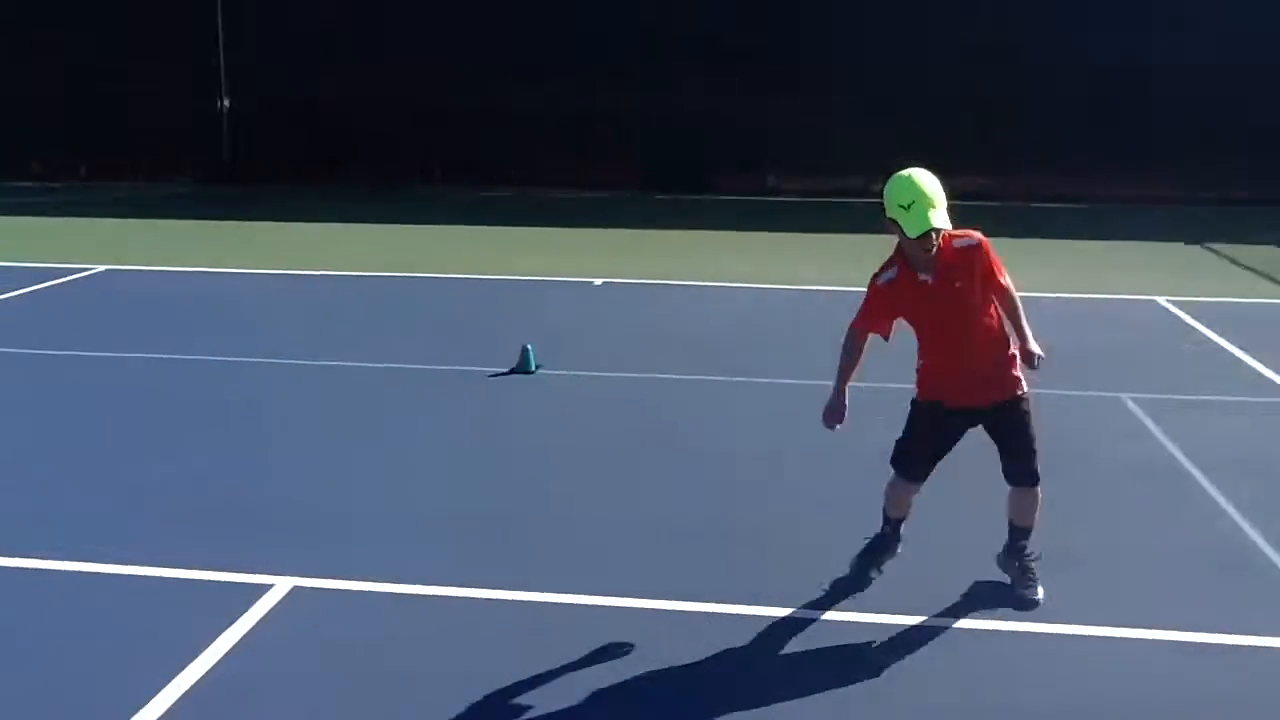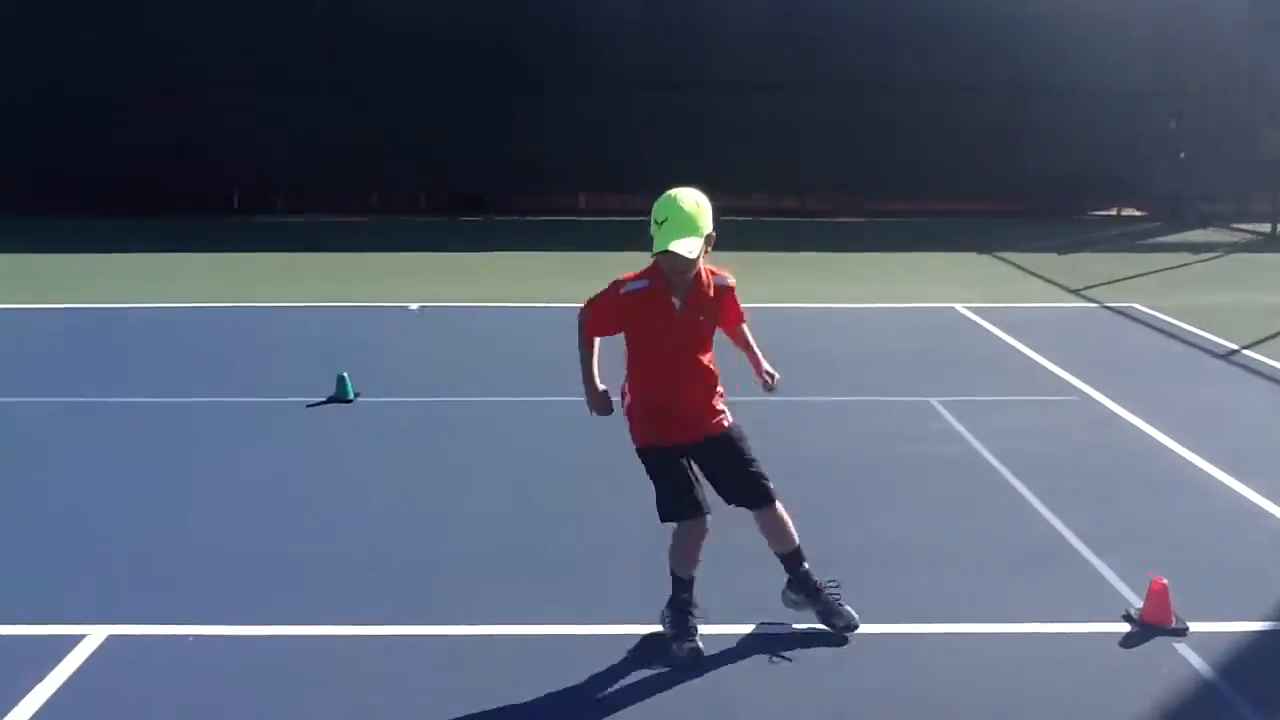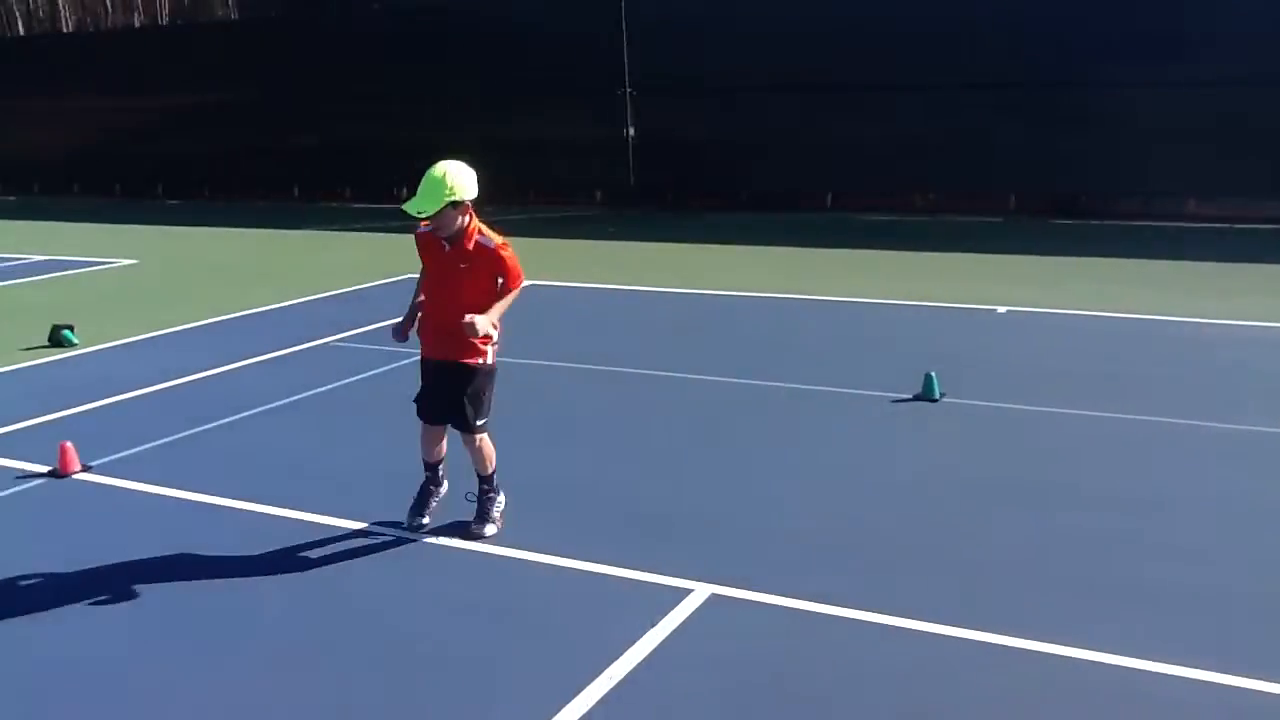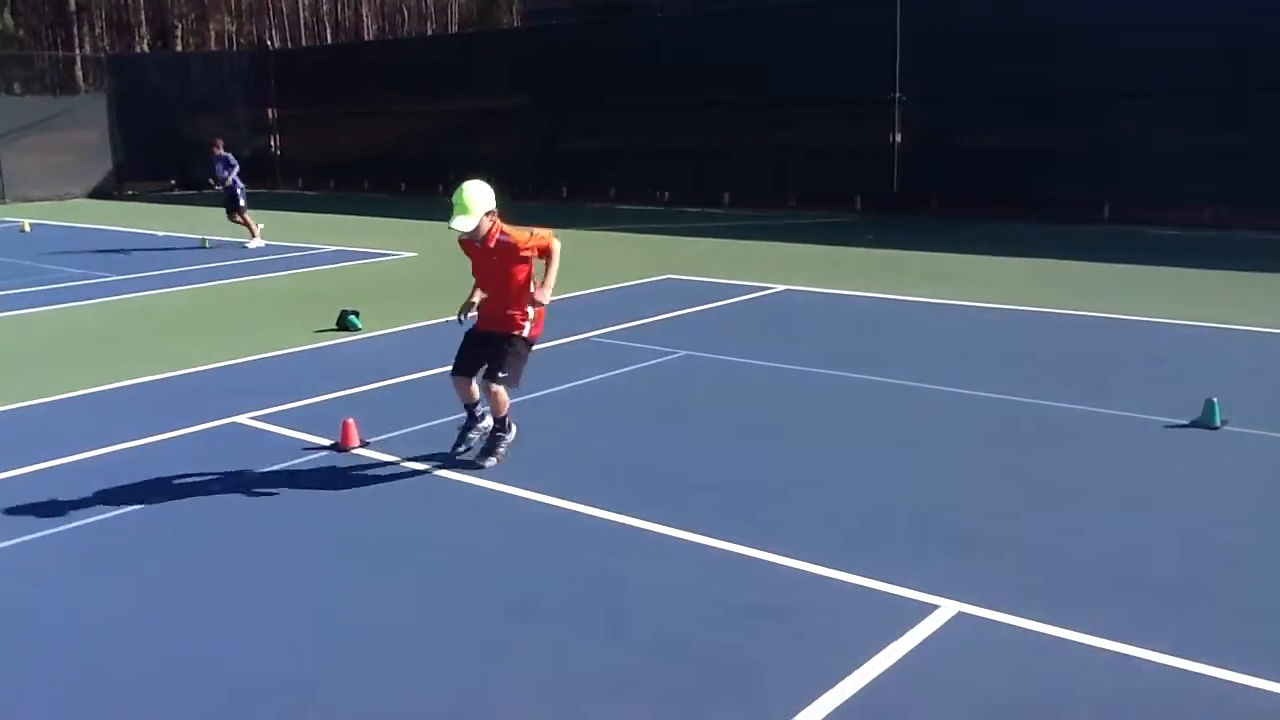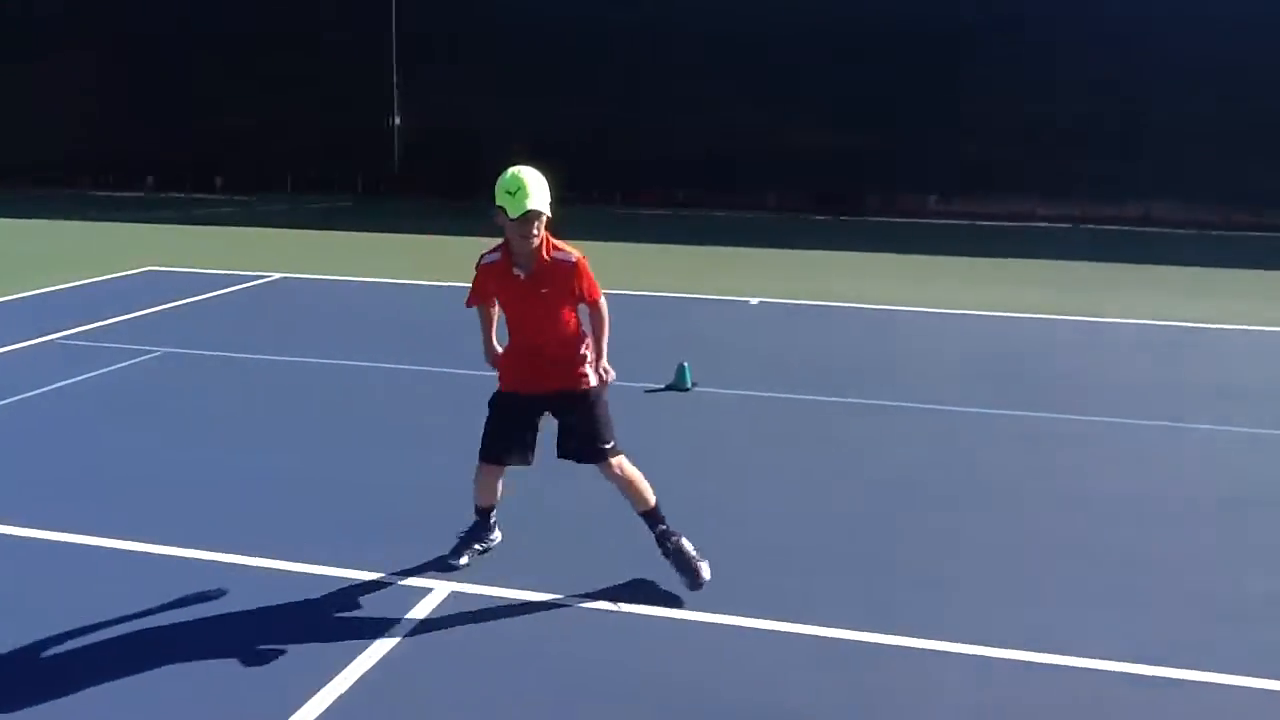
dt=1s
person 1, frame 1
left shoulder: (972, 248)
right shoulder: (888, 281)
left elbow: (1003, 290)
right elbow: (860, 332)
left wrist: (1025, 338)
right wrist: (839, 393)
left hip: (1002, 382)
right hip: (940, 389)
left knee: (1025, 479)
right knee: (908, 474)
left ankle: (1018, 553)
right ankle: (888, 537)
person 1, frame 2
left shoulder: (720, 287)
right shoulder: (629, 294)
right elbow: (587, 322)
left wrist: (758, 360)
right wrist: (591, 382)
left hip: (709, 418)
right hip: (655, 427)
left knee: (765, 502)
right knee: (693, 522)
left ankle: (802, 583)
right ankle: (681, 607)
person 1, frame 3
left shoulder: (491, 247)
right shoulder: (425, 236)
left elbow: (514, 286)
left wrist: (487, 318)
right wrist: (411, 315)
left hip: (475, 350)
right hip: (436, 346)
left knee: (473, 433)
right knee: (432, 425)
left ankle: (489, 495)
right ankle: (433, 484)
person 1, frame 4
left shoulder: (513, 241)
right shoulder: (467, 241)
left elbow: (552, 243)
left wrist: (545, 287)
right wrist: (473, 297)
left hip: (518, 323)
right hip: (487, 320)
left knee: (494, 384)
right knee: (460, 376)
left ankle: (502, 430)
right ankle: (477, 420)
person 1, frame 5
left shoulder: (568, 261)
right shoulder: (490, 266)
left elbow: (596, 304)
left wrist: (600, 356)
right wrist: (489, 343)
left hip: (574, 375)
right hip: (519, 380)
left knee: (611, 462)
right knee: (490, 464)
left ankle: (666, 538)
right ankle: (483, 529)
